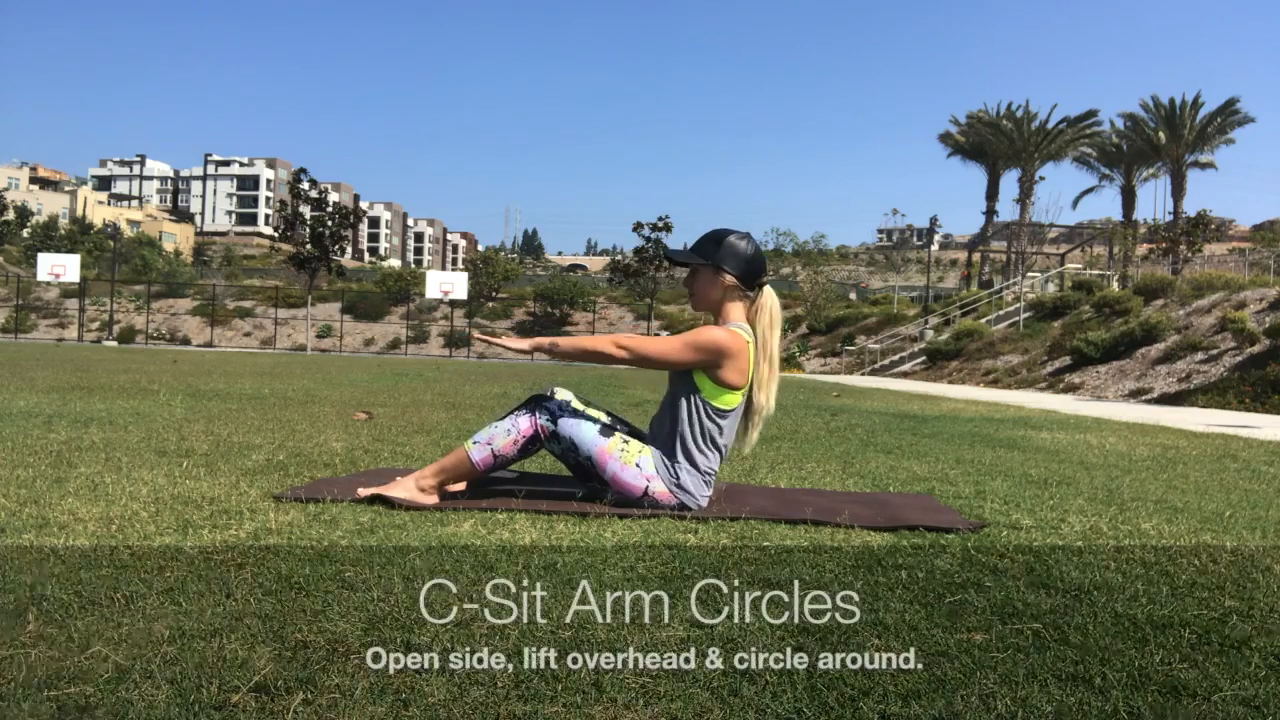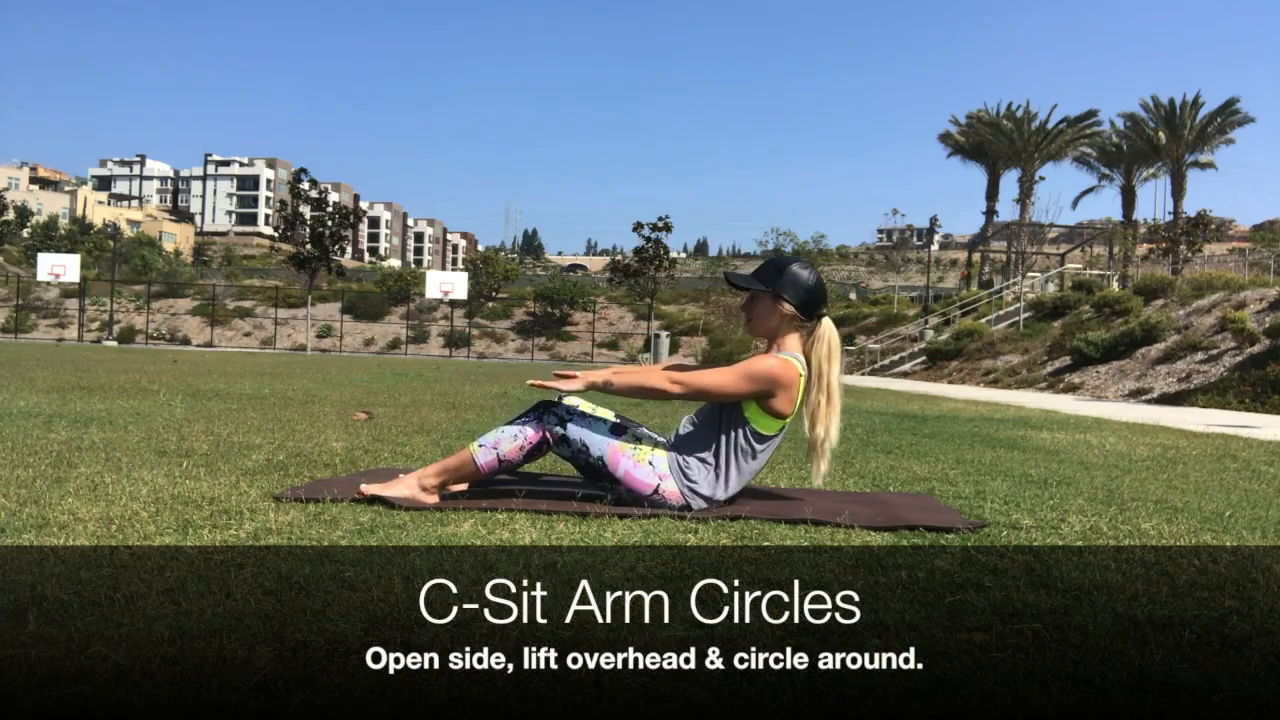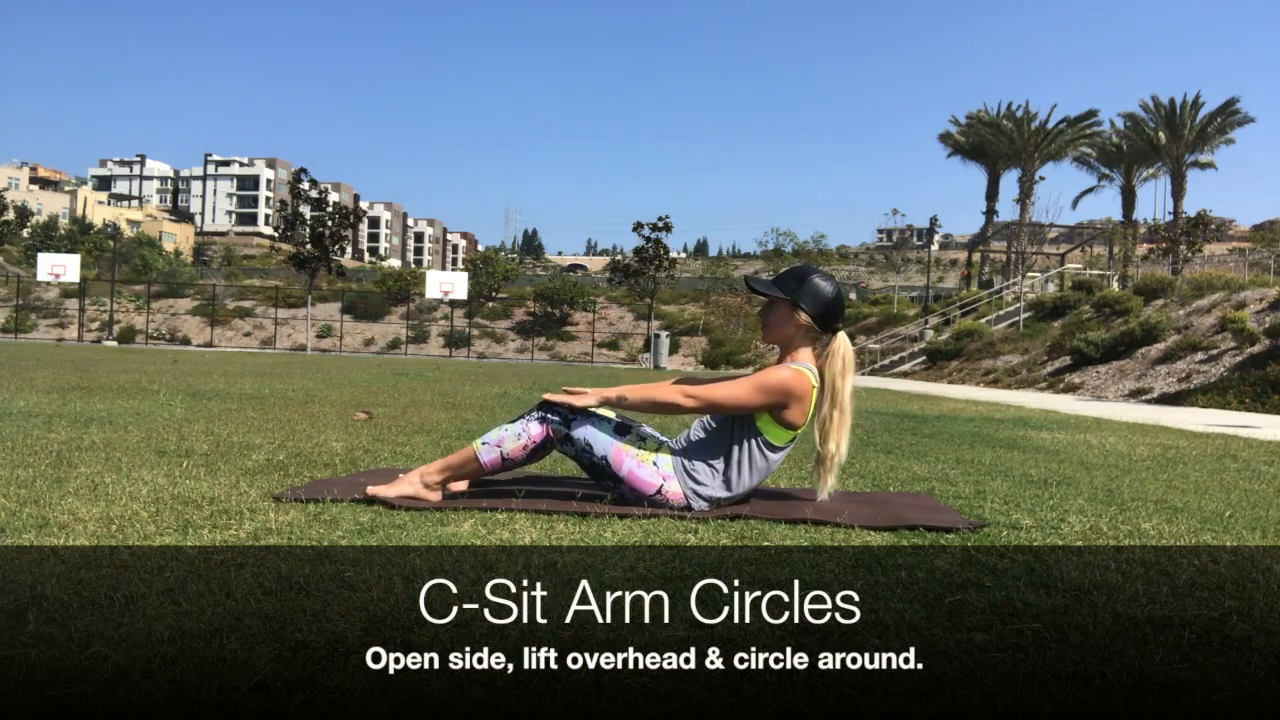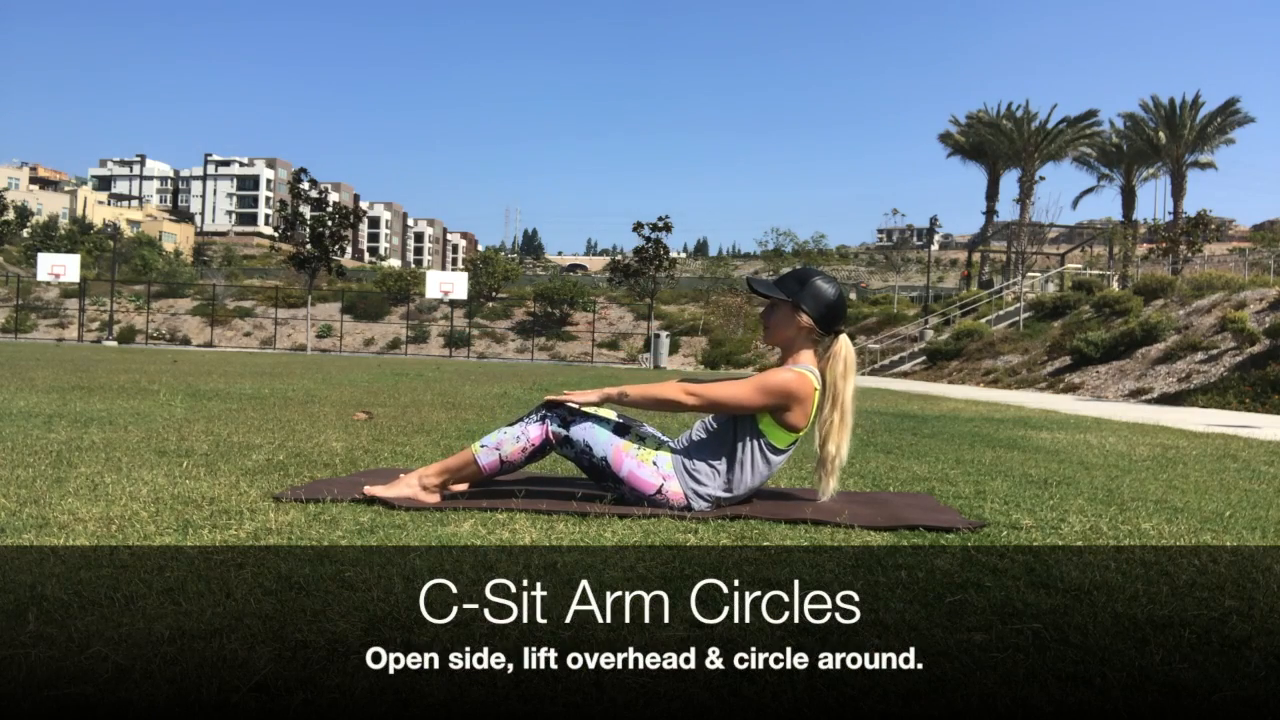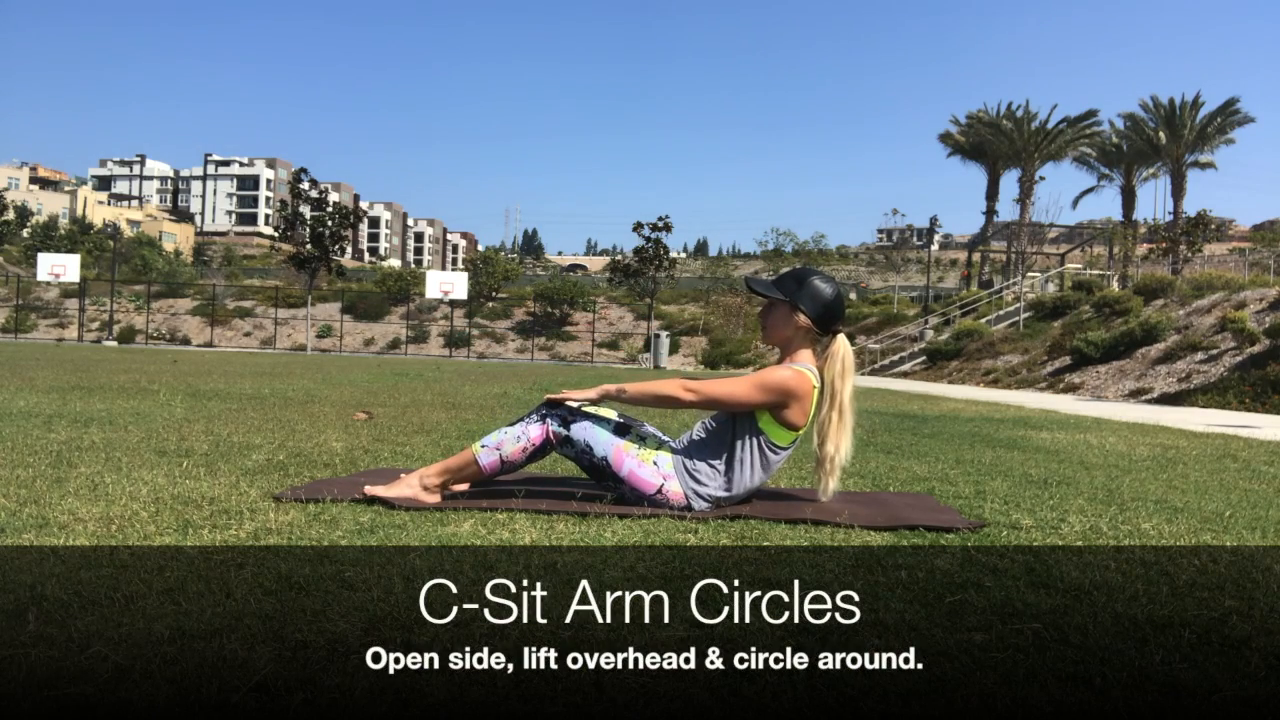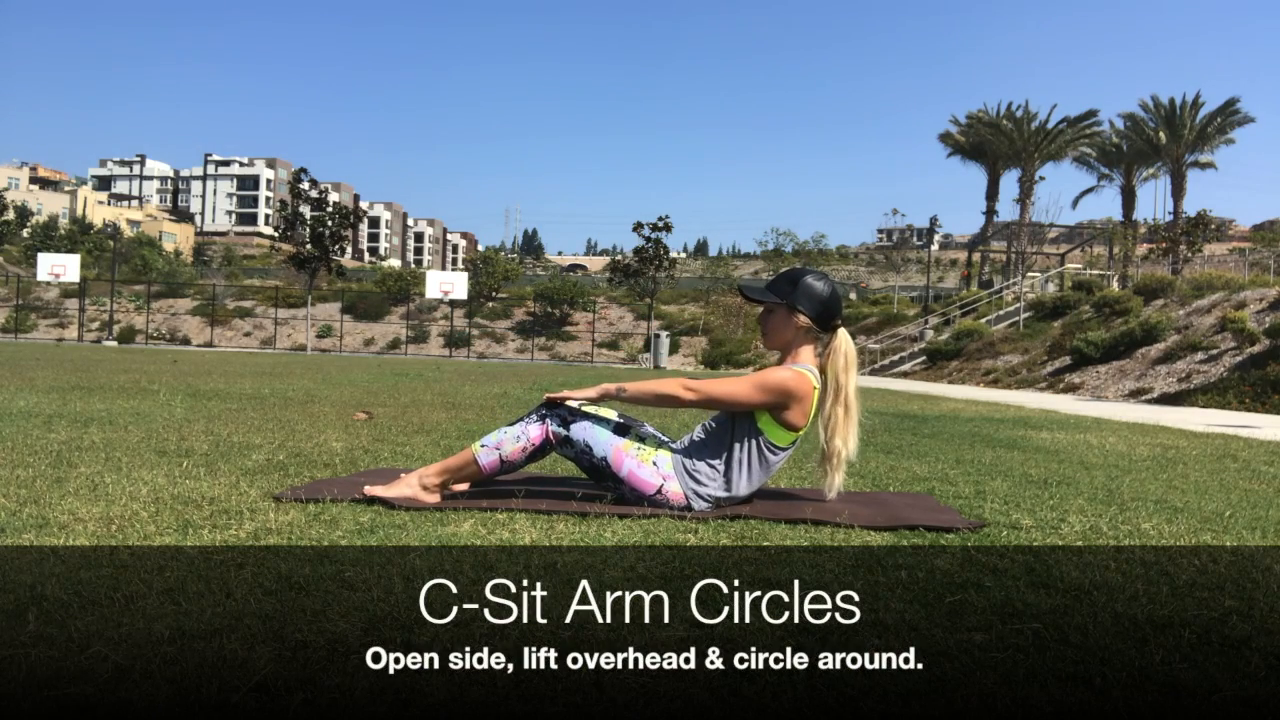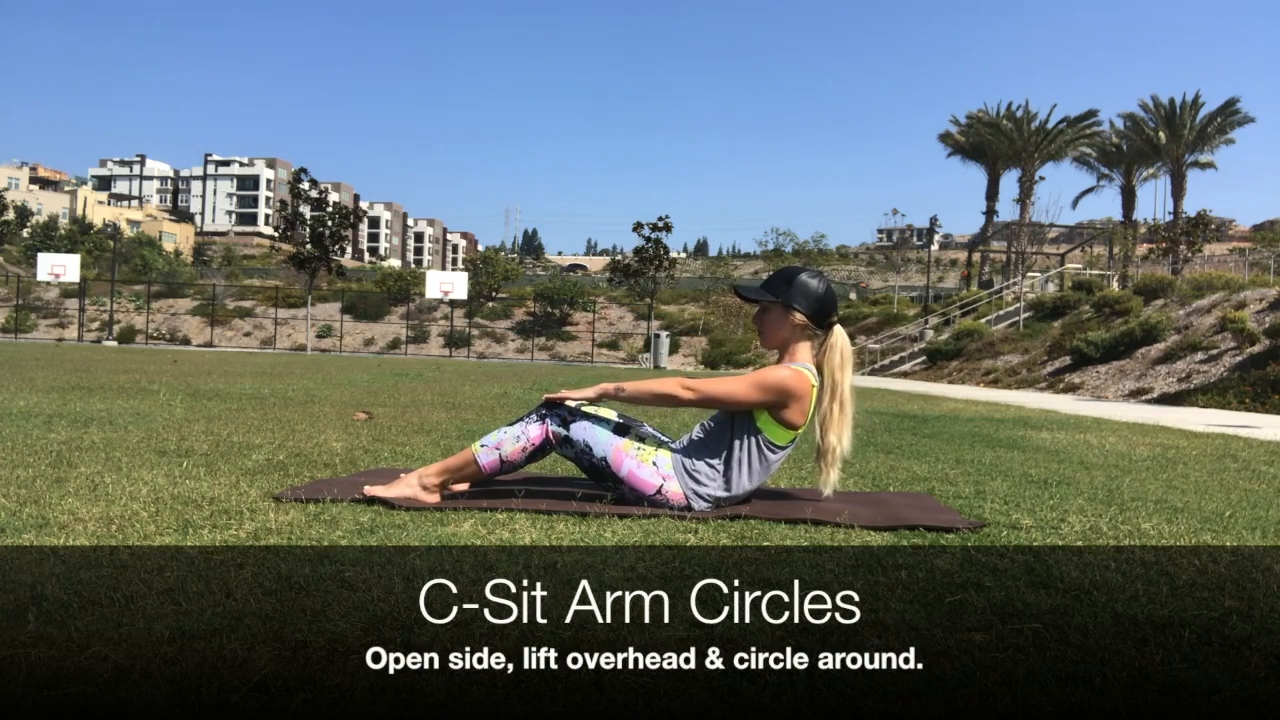
dt=0.5s
person 1, frame 1
left shoulder: (723, 342)
right shoulder: (732, 338)
left elbow: (622, 350)
right elbow: (635, 343)
left wrist: (536, 343)
right wrist: (543, 343)
left hip: (671, 487)
right hip: (667, 469)
left knee: (545, 417)
right knee: (555, 401)
left ankle: (425, 483)
right ankle: (457, 476)
person 1, frame 2
left shoulder: (777, 370)
right shoulder: (774, 366)
left elbow: (673, 385)
right elbow: (680, 370)
left wrist: (594, 381)
right wrist: (598, 376)
left hip: (678, 486)
right hip: (676, 465)
left knee: (553, 421)
right knee: (561, 409)
left ankle: (427, 481)
right ankle: (455, 474)
person 1, frame 3
left shoulder: (790, 381)
right shoulder: (785, 375)
left elbow: (688, 399)
right elbow: (694, 383)
left wrist: (606, 396)
right wrist: (609, 394)
left hip: (682, 487)
right hip: (682, 465)
left knee: (557, 419)
right knee: (563, 413)
left ankle: (430, 478)
right ankle: (458, 474)
person 1, frame 4
left shoulder: (793, 383)
right shoulder: (789, 376)
left elbow: (690, 397)
right elbow: (701, 390)
left wrist: (607, 394)
right wrist: (608, 396)
left hip: (682, 487)
right hip: (682, 465)
left knee: (556, 422)
right knee: (563, 412)
left ankle: (429, 480)
right ankle: (455, 474)
person 1, frame 5
left shoulder: (790, 380)
right shoulder: (787, 374)
left elbow: (689, 393)
right elbow: (703, 389)
left wrist: (605, 390)
right wrist: (609, 394)
left hip: (683, 487)
right hip: (682, 465)
left knee: (558, 421)
right knee: (565, 411)
left ankle: (431, 480)
right ankle: (455, 475)
person 1, frame 6
left shoulder: (791, 382)
right shoulder: (789, 377)
left elbow: (688, 392)
right elbow: (705, 395)
left wrist: (605, 389)
left hip: (683, 487)
right hip: (685, 465)
left knee: (556, 421)
right knee: (569, 411)
left ankle: (430, 480)
right ankle: (456, 474)
person 1, frame 7
left shoulder: (788, 380)
right shoulder: (786, 375)
left elbow: (686, 391)
right elbow: (697, 394)
left wrist: (605, 389)
right wrist: (605, 393)
left hip: (684, 487)
right hip: (684, 465)
left knee: (556, 421)
right knee: (565, 412)
left ankle: (431, 479)
right ankle: (455, 474)
